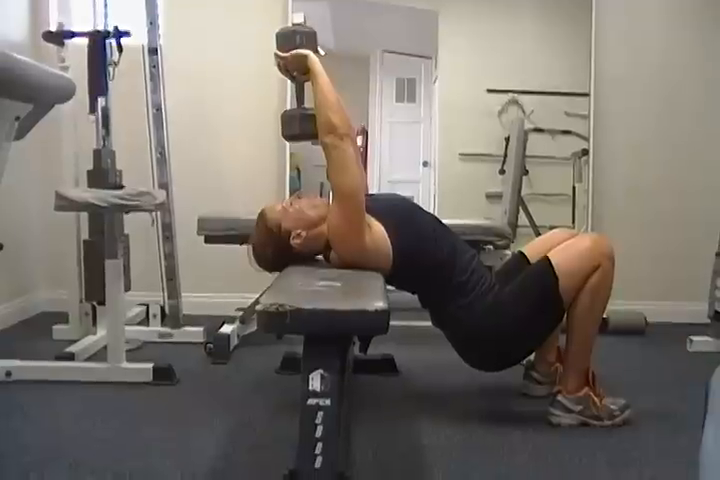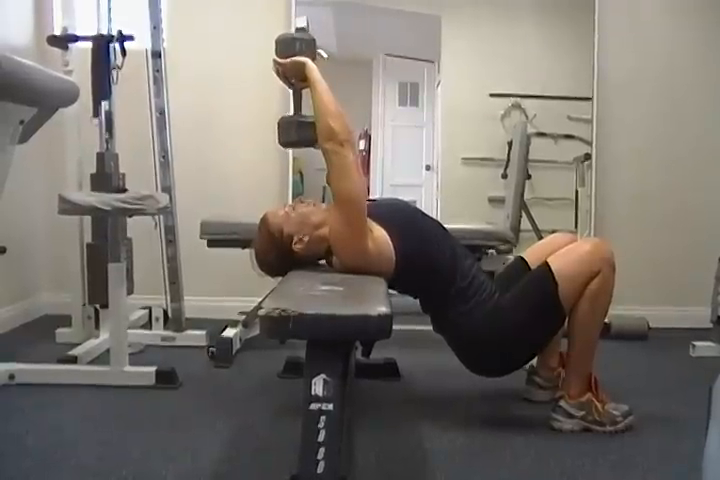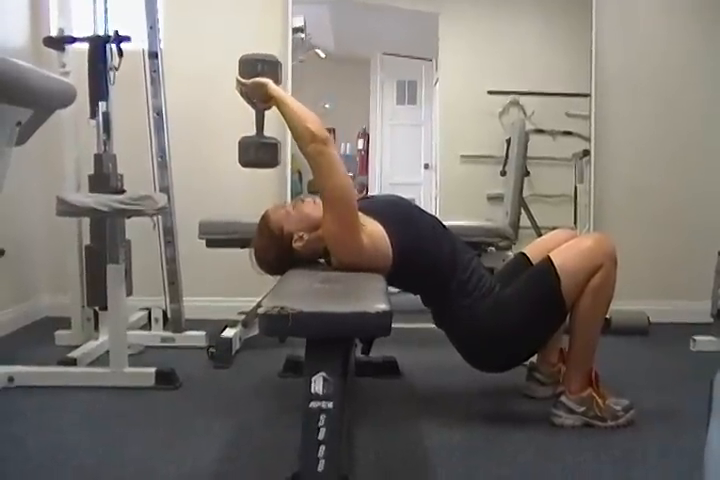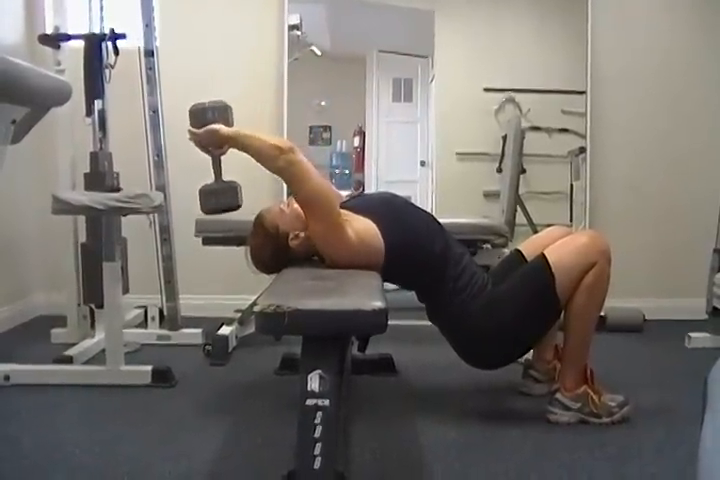
dt=1s
person 1, frame 1
left shoulder: (345, 233)
right shoulder: (346, 237)
left elbow: (340, 139)
right elbow: (337, 134)
left wrist: (310, 74)
right wrist: (312, 64)
left hip: (484, 300)
right hip: (490, 325)
left knee: (565, 239)
right knee: (597, 251)
left ankle: (545, 369)
right ankle: (574, 395)
person 1, frame 2
left shoulder: (346, 237)
right shoulder: (348, 241)
left elbow: (338, 145)
right elbow: (337, 141)
left wrist: (308, 79)
right wrist: (310, 70)
left hip: (484, 305)
right hip: (491, 331)
left knee: (564, 243)
right knee: (596, 255)
left ankle: (547, 374)
right ankle: (576, 400)
person 1, frame 3
left shoulder: (343, 236)
right shoulder: (345, 241)
left elbow: (319, 146)
right elbow: (318, 143)
left wrist: (273, 96)
right wrist: (273, 92)
left hip: (485, 301)
right hip: (491, 325)
left knee: (564, 239)
right knee: (598, 250)
left ankle: (547, 370)
right ankle: (577, 395)
person 1, frame 4
left shoulder: (336, 221)
right shoulder: (335, 238)
left elbow: (291, 161)
right elbow: (287, 157)
left wrist: (228, 136)
right wrist: (229, 136)
left hip: (479, 299)
right hip: (485, 321)
left knee: (559, 236)
right knee: (593, 248)
left ankle: (543, 367)
right ankle: (571, 392)
